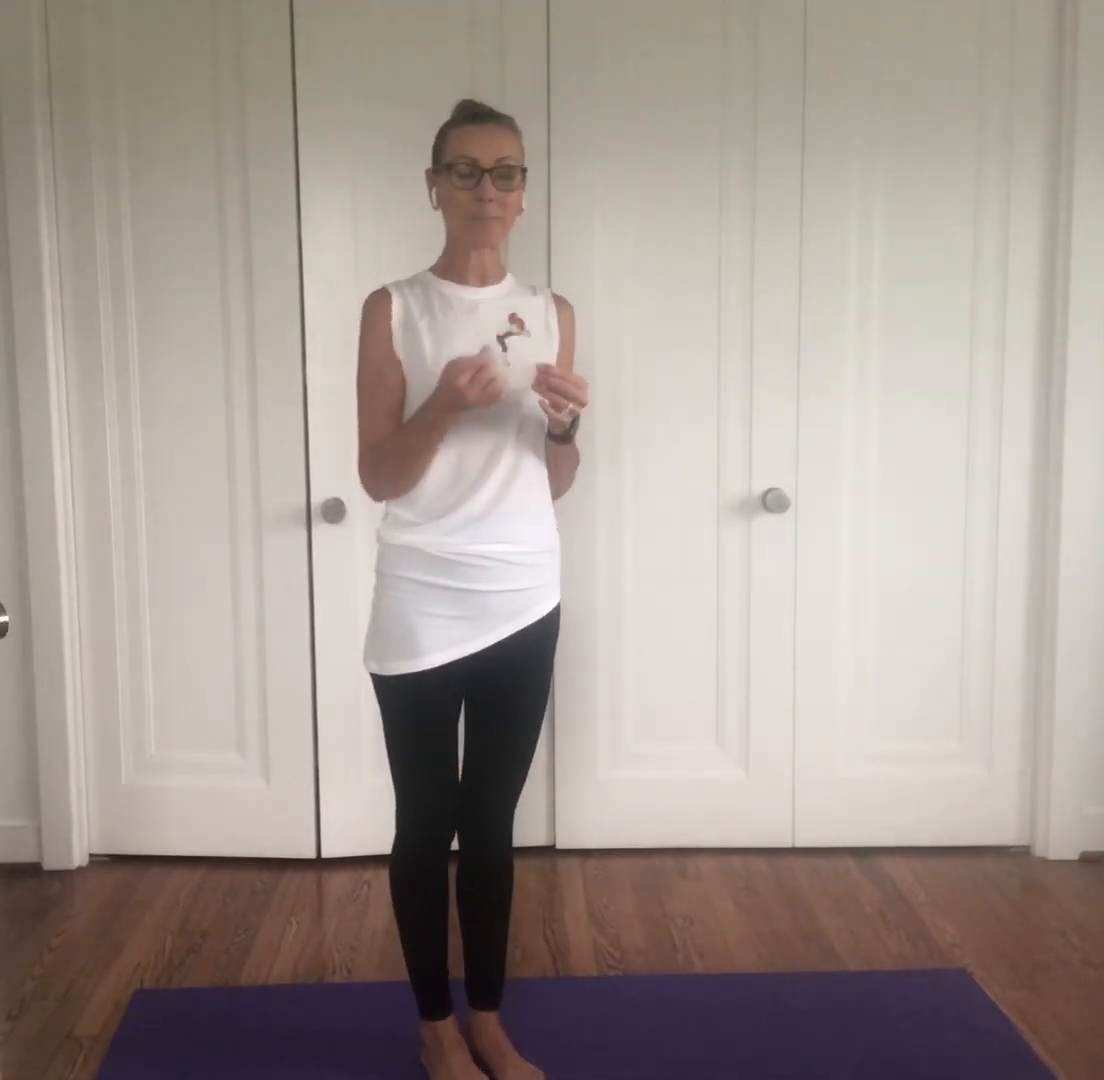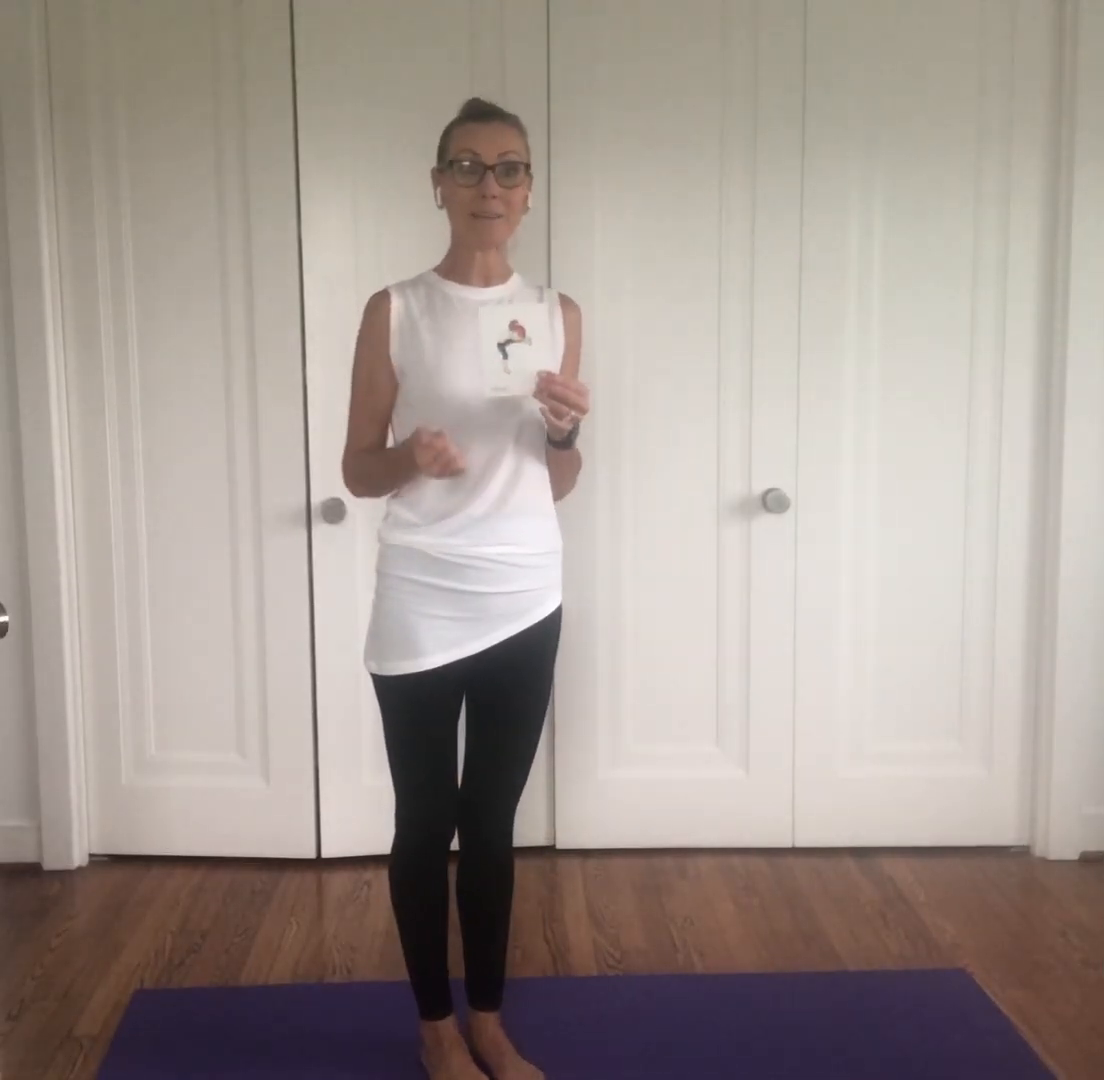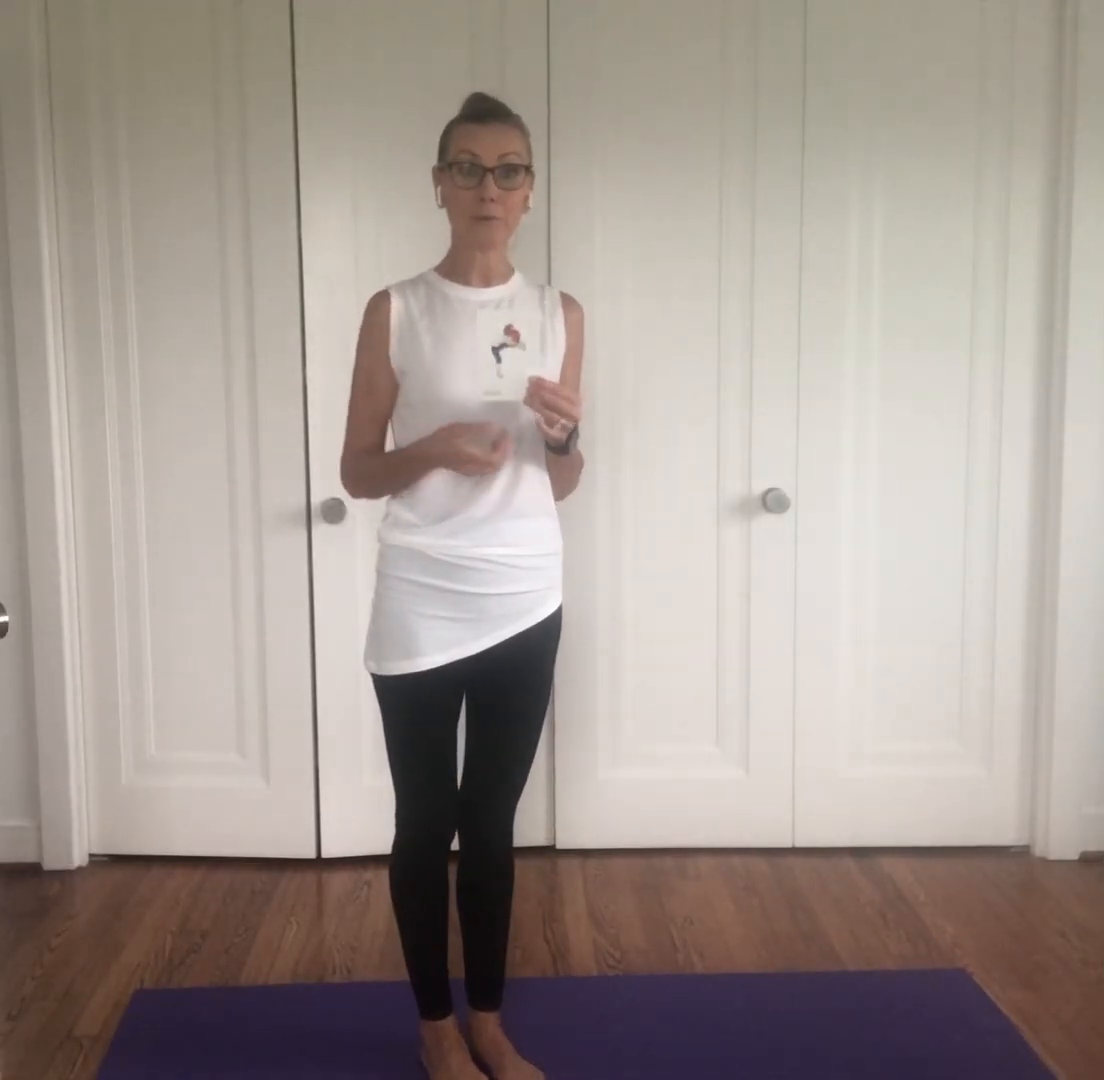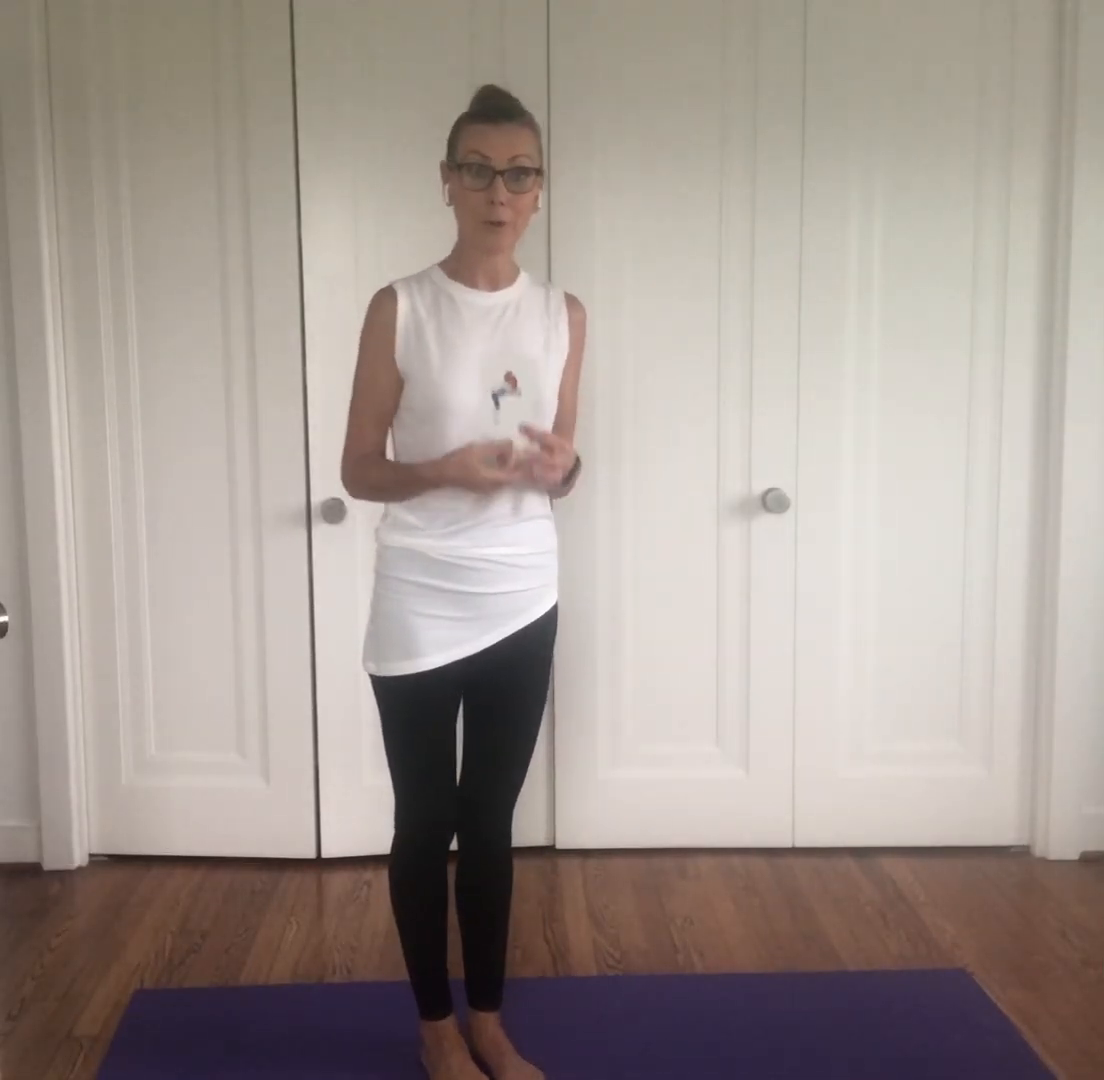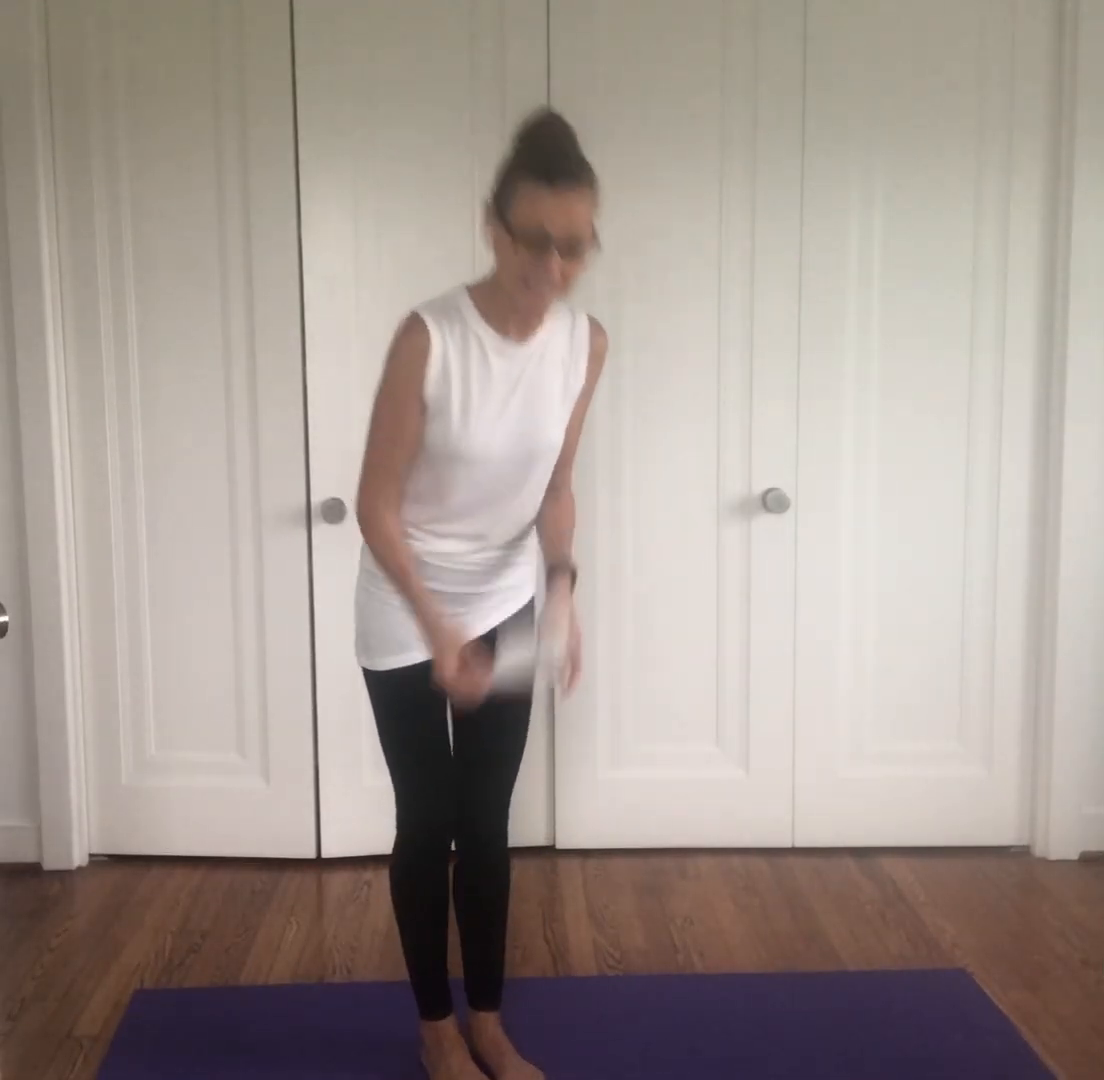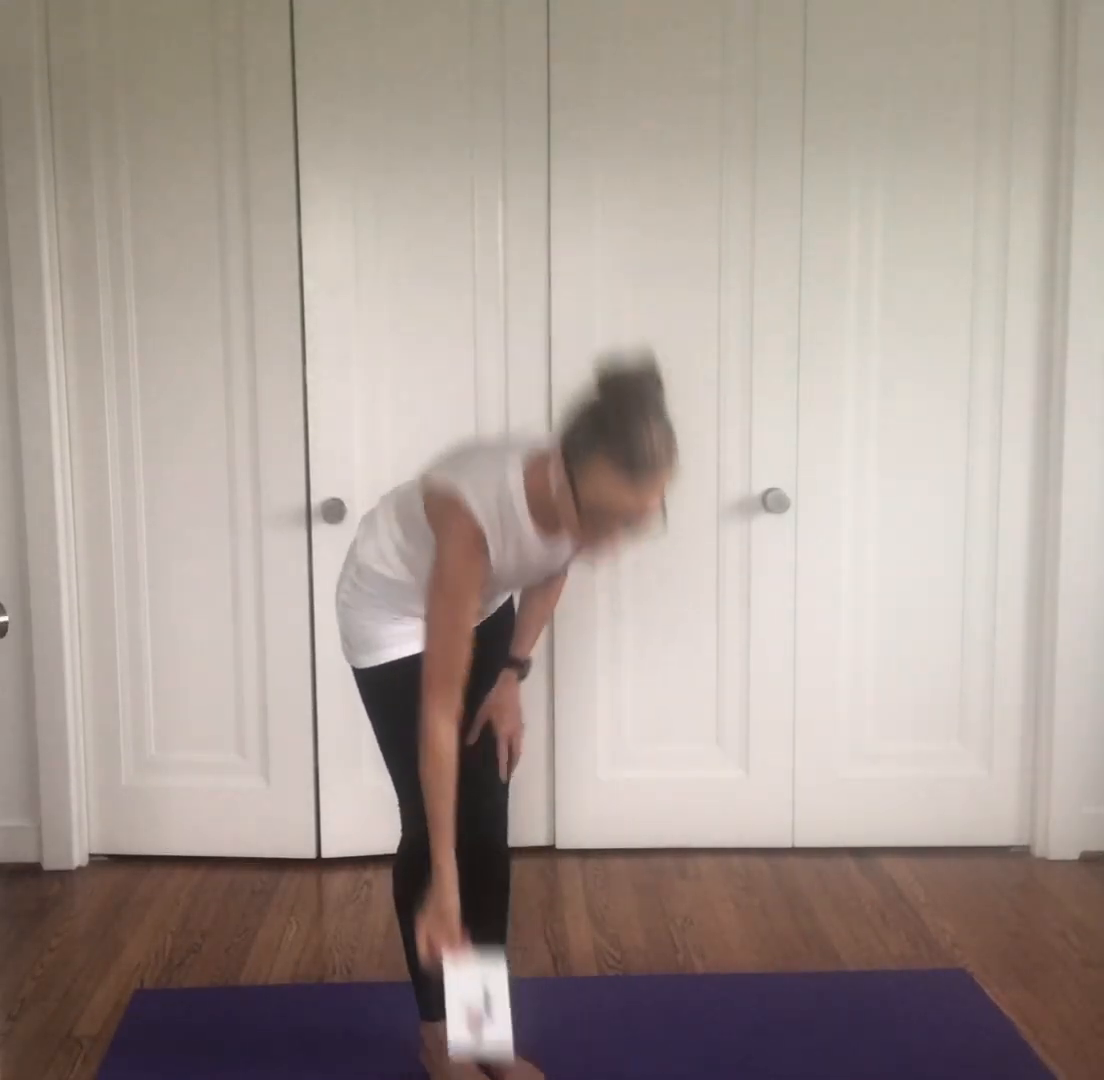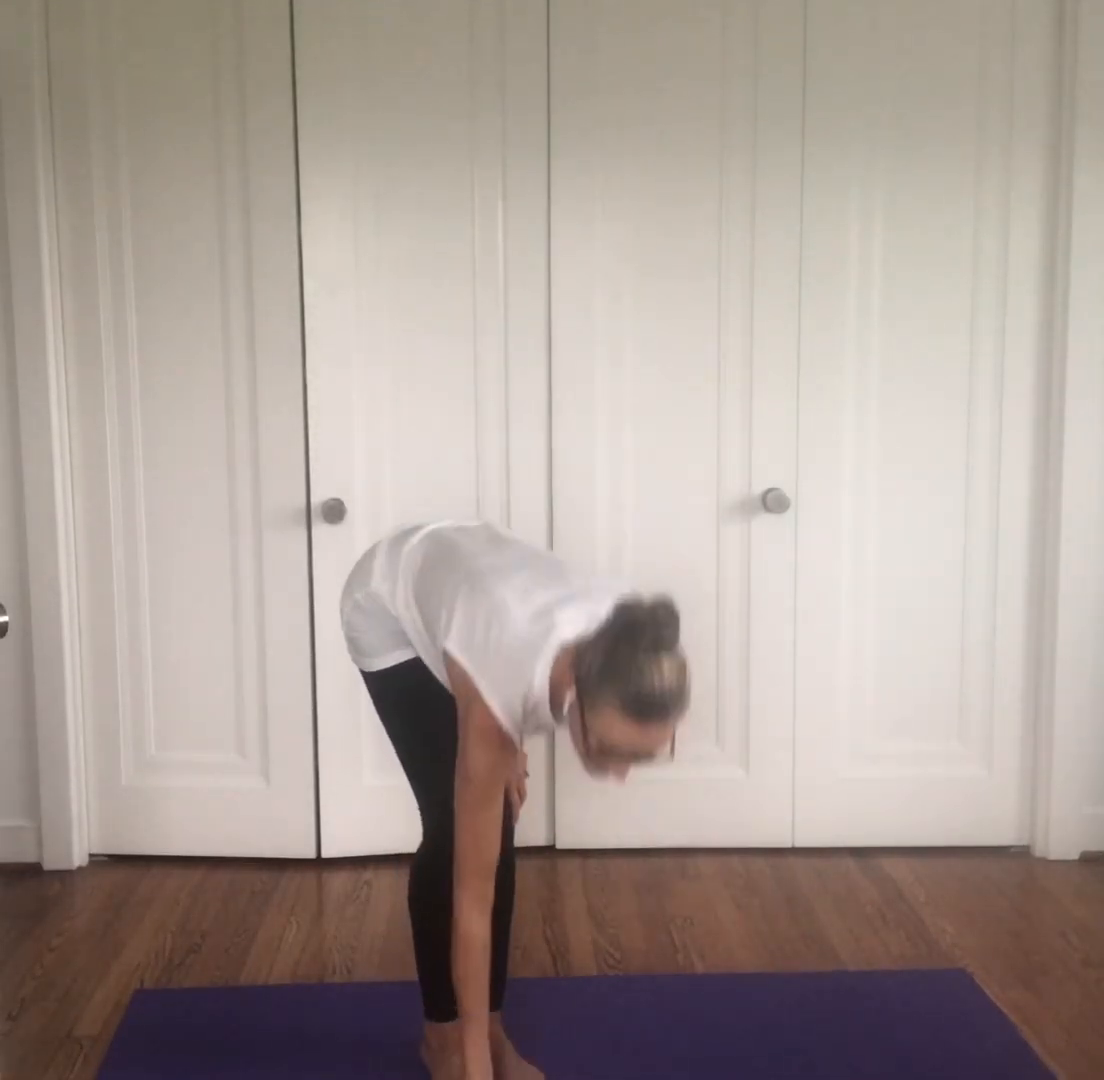
dt=0.3s
person 1, frame 1
left shoulder: (550, 313)
right shoulder: (392, 310)
left elbow: (554, 483)
right elbow: (377, 475)
left wrist: (562, 425)
right wrist: (445, 404)
left hip: (523, 603)
right hip: (420, 607)
left knee: (491, 821)
right knee: (425, 823)
person 1, frame 2
left shoulder: (556, 313)
right shoulder: (393, 312)
left elbow: (559, 485)
right elbow: (357, 472)
left wrist: (564, 430)
right wrist: (410, 455)
left hip: (525, 605)
right hip: (421, 609)
left knee: (492, 822)
right knee: (426, 823)
person 1, frame 3
left shoulder: (559, 315)
right shoulder: (394, 313)
left elbow: (564, 484)
right elbow: (357, 472)
left wrist: (561, 436)
right wrist: (432, 450)
left hip: (526, 605)
right hip: (421, 610)
left knee: (492, 821)
right knee: (426, 824)
person 1, frame 4
left shoulder: (563, 315)
right shoulder: (398, 309)
left elbow: (562, 480)
right elbow: (359, 472)
left wrist: (559, 465)
right wrist: (443, 470)
left hip: (522, 607)
right hip: (419, 611)
left knee: (490, 823)
right knee: (425, 825)
person 1, frame 5
left shoulder: (584, 342)
right shoulder: (427, 337)
left elbow: (554, 485)
right elbow: (377, 508)
left wrist: (561, 585)
right wrist: (435, 631)
left hip: (501, 610)
right hip: (403, 610)
left knee: (487, 823)
right knee: (427, 826)
person 1, frame 6
left shoulder: (608, 493)
right shoulder: (472, 509)
right elbow: (439, 707)
left wrist: (511, 672)
right wrist: (441, 888)
left hip: (479, 611)
right hip: (390, 607)
left knee: (487, 820)
right knee: (431, 824)
person 1, frame 7
left shoulder: (631, 647)
right elbow: (472, 903)
right hip: (388, 607)
left knee: (495, 830)
right knee: (452, 830)
left ankle: (491, 1022)
right ankle: (441, 1030)
